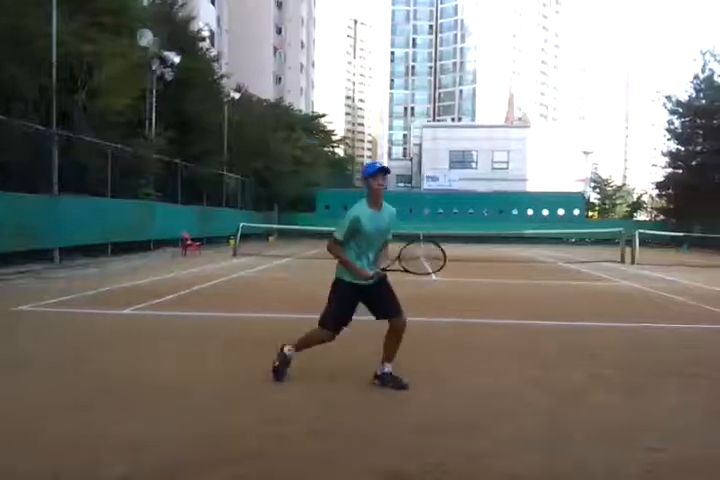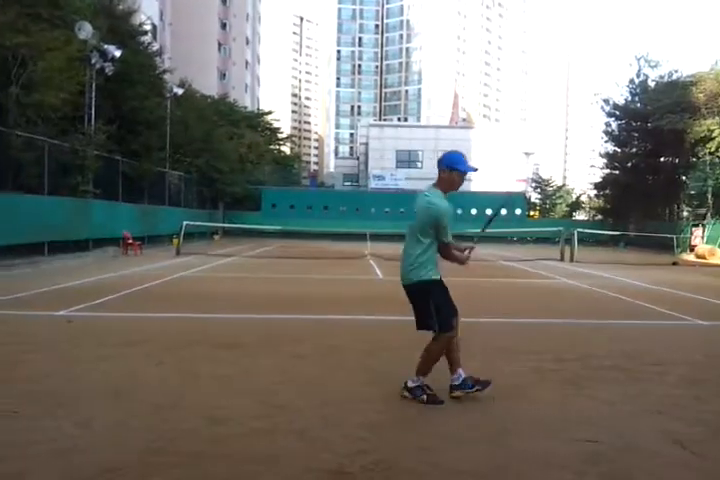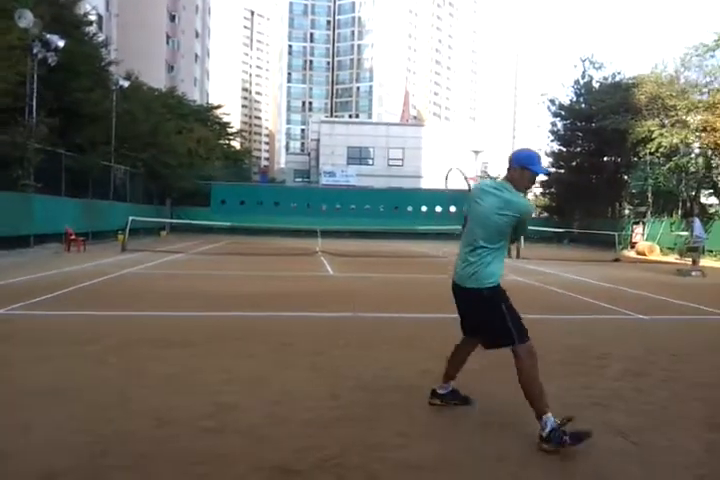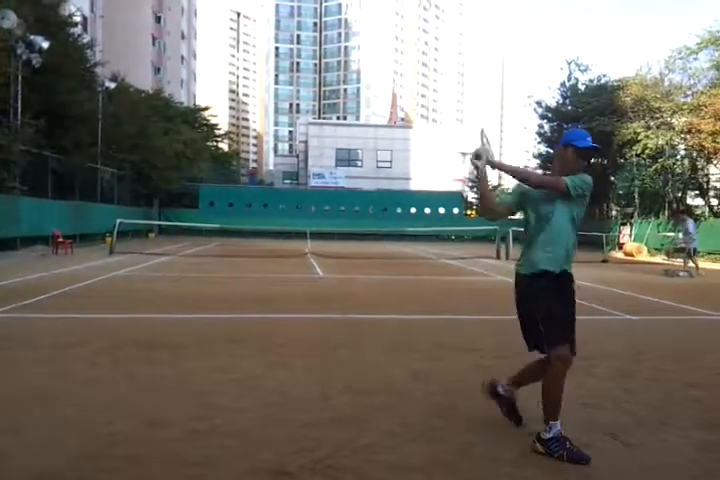
dt=0.5s
person 1, frame 1
left shoulder: (390, 213)
right shoulder: (355, 214)
right elbow: (332, 247)
left wrist: (380, 263)
right wrist: (358, 271)
left hip: (374, 278)
right hip: (349, 280)
left knee: (399, 322)
right knee: (328, 333)
left ankle: (385, 371)
right ankle: (287, 353)
person 1, frame 2
left shoulder: (426, 196)
right shoulder: (441, 206)
right elbow: (444, 250)
left wrist: (458, 249)
right wrist: (460, 257)
left hip: (424, 273)
right hip: (421, 277)
left knee: (449, 324)
right knee: (446, 332)
left ankle: (459, 380)
right ankle: (414, 385)
person 1, frame 3
left shoulder: (480, 189)
right shoulder: (523, 206)
right elbow: (511, 239)
left hip: (461, 281)
right hip: (484, 285)
left knee: (473, 338)
right knee: (524, 352)
left ankle: (443, 390)
right ankle: (550, 428)
person 1, frame 4
left shoulder: (583, 183)
right shoulder: (527, 189)
left elbow: (541, 182)
right elbow: (492, 212)
left wrist: (499, 164)
right wrist: (481, 171)
left hip: (561, 277)
right hip: (533, 279)
left knee: (557, 357)
right knee: (560, 355)
left ankle: (505, 388)
right ankle: (550, 435)
